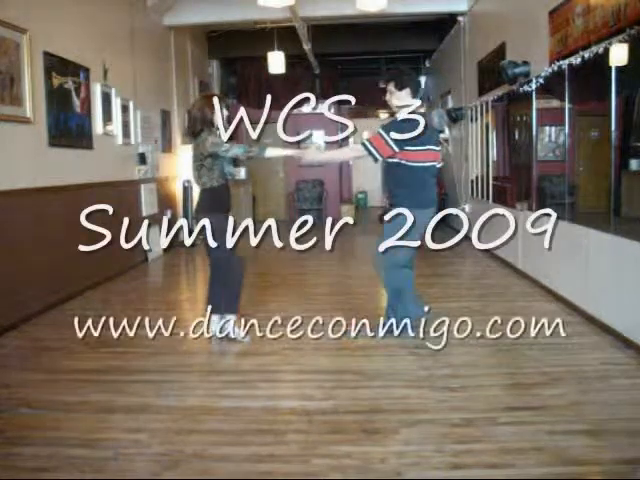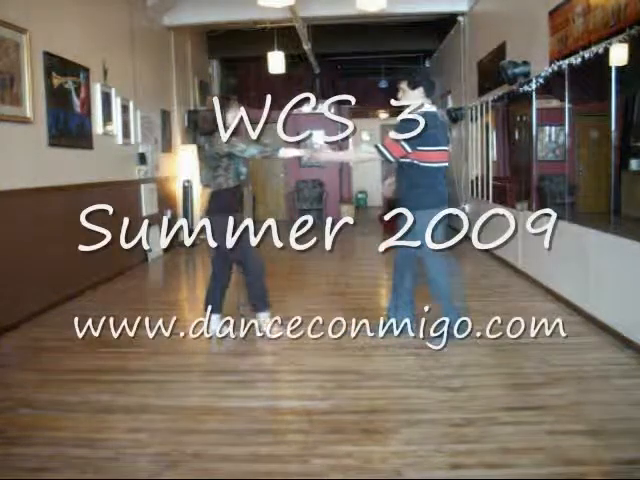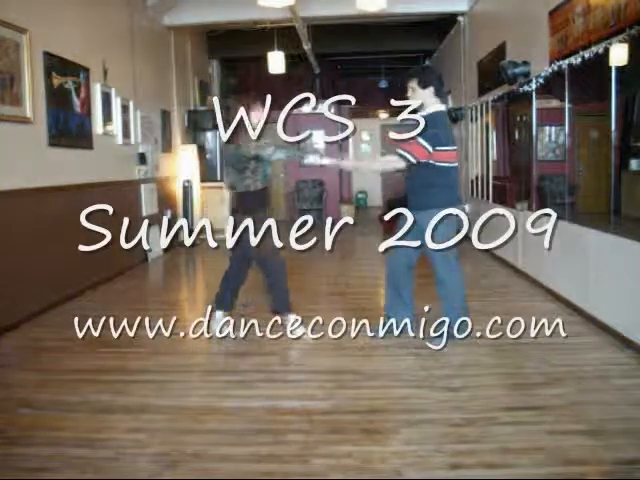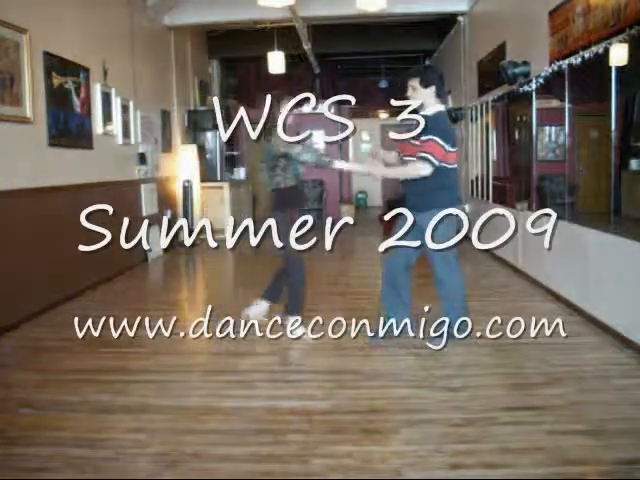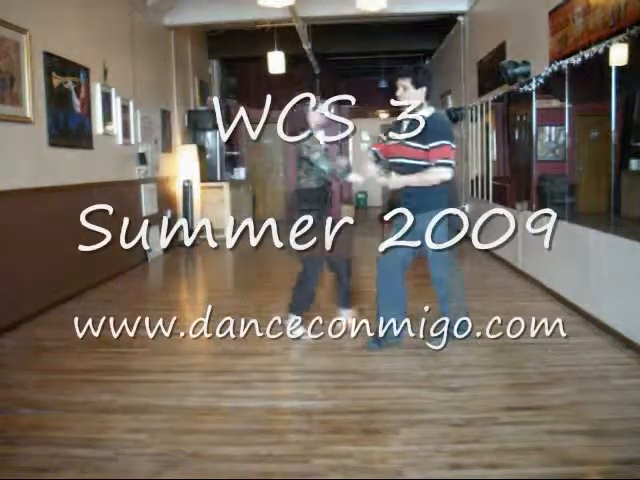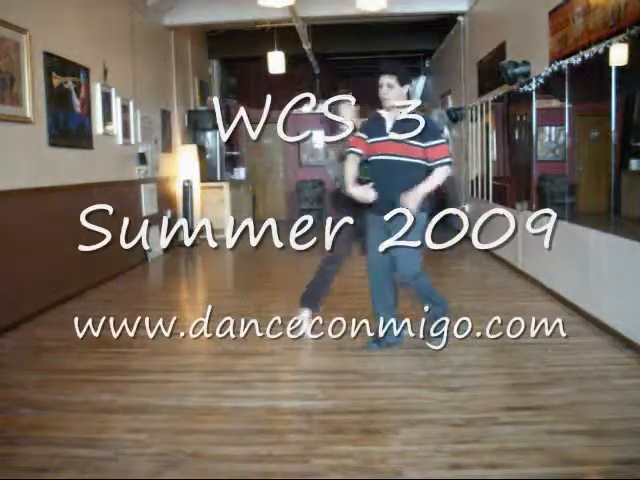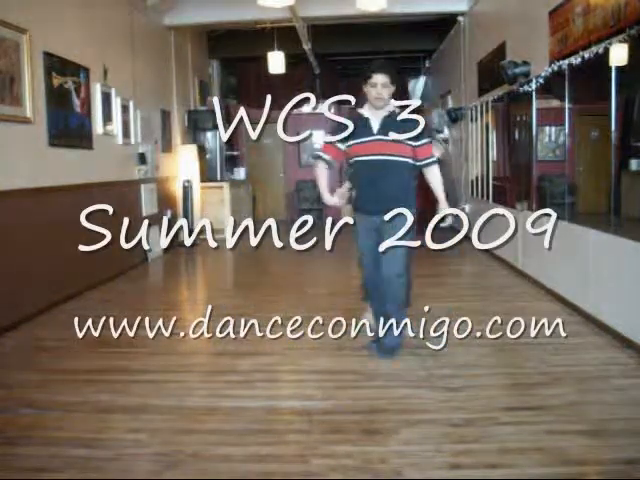
dt=0.2s
person 1, frame 1
left shoulder: (402, 126)
right shoulder: (427, 124)
left elbow: (359, 151)
left wrist: (318, 156)
left hip: (408, 207)
right hip: (421, 204)
left knee: (389, 262)
right knee: (399, 262)
left ankle: (413, 317)
right ankle: (401, 317)
person 1, frame 2
left shoulder: (415, 124)
right shoulder: (437, 120)
left elbow: (375, 153)
right wrist: (399, 179)
left hip: (424, 207)
right hip: (418, 205)
left knee: (434, 263)
right knee: (404, 260)
left ankle: (454, 321)
right ankle: (400, 318)
person 1, frame 3
left shoulder: (430, 124)
right shoulder: (433, 121)
left elbow: (399, 160)
left wrist: (358, 165)
right wrist: (391, 162)
left hip: (436, 209)
right hip: (418, 207)
left knee: (444, 264)
right knee: (398, 260)
left ankle: (456, 325)
right ankle: (399, 318)
person 1, frame 4
left shoulder: (437, 125)
right shoulder: (422, 122)
left elbow: (423, 168)
right elbow: (406, 157)
left wrist: (383, 171)
right wrist: (385, 157)
left hip: (437, 210)
right hip: (414, 208)
left knee: (444, 266)
right knee: (395, 261)
left ankle: (456, 326)
right ankle: (395, 321)
person 1, frame 5
left shoulder: (437, 126)
right shoulder: (399, 125)
left elbow: (444, 172)
right elbow: (378, 155)
left wrist: (402, 181)
right wrist: (377, 172)
left hip: (431, 212)
right hip: (403, 211)
left knee: (441, 269)
right knee: (388, 265)
left ankle: (456, 325)
right ankle: (390, 327)
person 1, frame 6
left shoulder: (424, 125)
right shoulder: (370, 125)
left elbow: (444, 168)
right elbow: (353, 157)
left wrist: (417, 193)
right wrist: (352, 186)
left hip: (410, 213)
right hip: (378, 212)
left knee: (407, 271)
right knee: (378, 271)
left ankle: (440, 314)
right ankle: (388, 330)
person 1, frame 7
left shoulder: (410, 124)
right shoulder: (350, 126)
left elbow: (430, 164)
right elbow: (323, 160)
left wrist: (442, 201)
right wrist: (327, 194)
left hip: (399, 213)
right hip: (365, 214)
left knee: (392, 273)
right knee: (372, 276)
left ankle: (394, 330)
right ankle: (385, 330)
person 2, frame 1
left shoulder: (207, 138)
right shoulder: (209, 139)
right elbow: (245, 151)
right wrist: (289, 152)
left hip: (214, 209)
right hip: (213, 210)
left knee: (221, 265)
right knee: (232, 264)
left ankle: (218, 320)
right ankle: (227, 320)
person 2, frame 2
left shoulder: (210, 141)
right shoulder: (224, 141)
right elbow: (260, 150)
right wrist: (302, 152)
left hip: (222, 210)
right hip: (227, 212)
left knee: (222, 266)
right knee: (252, 263)
left ankle: (215, 321)
right ankle: (263, 317)
person 2, frame 3
left shoulder: (236, 143)
right shoulder: (250, 143)
right elbow: (287, 154)
left hip: (245, 210)
right hip: (253, 213)
left knee: (238, 266)
right knee: (274, 266)
left ankle: (219, 317)
right ankle: (288, 320)
person 2, frame 4
left shoulder: (275, 138)
right shoulder: (279, 140)
right elbow: (312, 157)
left hip: (286, 207)
right hip: (286, 209)
left knee: (290, 263)
right knee: (295, 265)
left ankle: (261, 306)
right ankle: (292, 320)
person 2, frame 5
left shoulder: (317, 139)
right shoulder: (306, 140)
left elbow: (332, 167)
right elbow: (331, 168)
left hip: (322, 209)
right hip: (308, 209)
left knee: (342, 261)
right knee: (313, 266)
left ankle: (346, 311)
right ankle: (294, 319)
person 2, frame 6
right shoulder: (335, 142)
right elbow: (337, 175)
left hip: (363, 209)
right hip: (345, 209)
right knee: (333, 262)
right ankle: (306, 312)
person 2, frame 7
left shoulder: (399, 136)
right shoulder: (360, 140)
left elbow: (414, 165)
right elbow: (350, 173)
left wrist: (432, 156)
left hip: (398, 205)
right hip: (371, 209)
left knee: (399, 261)
right knee: (372, 261)
left ankle: (398, 312)
right ankle: (373, 307)
